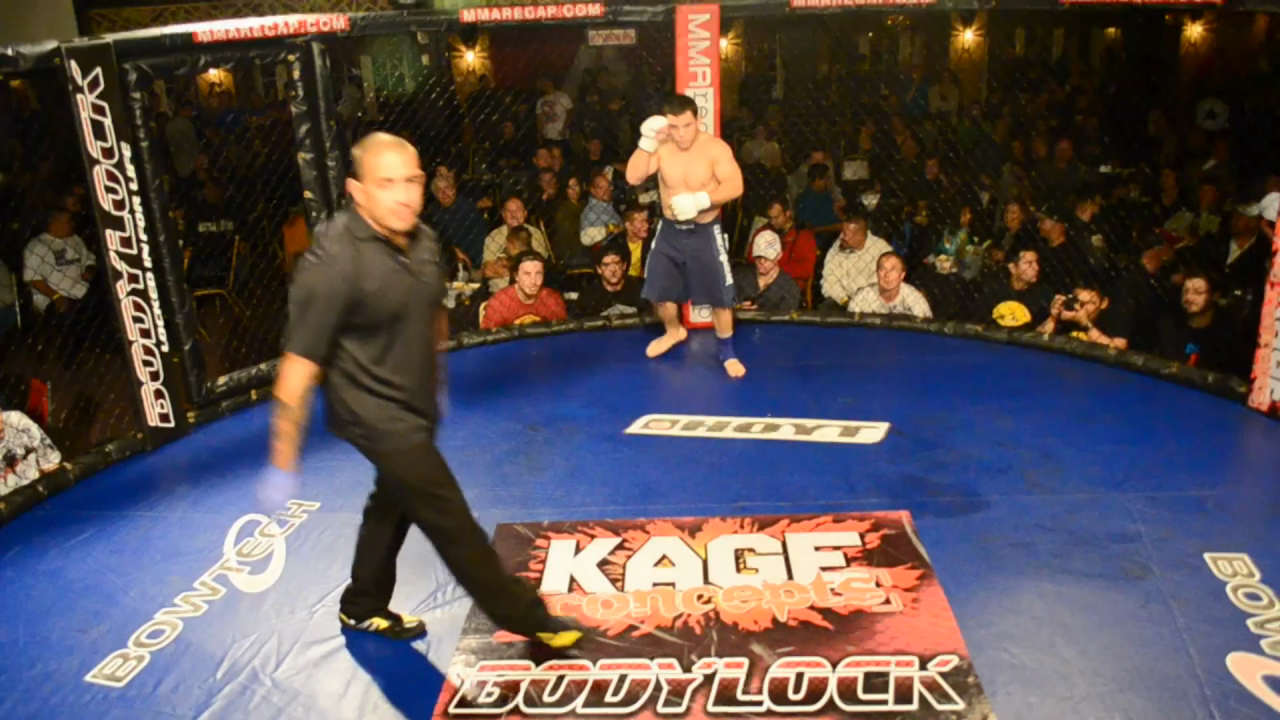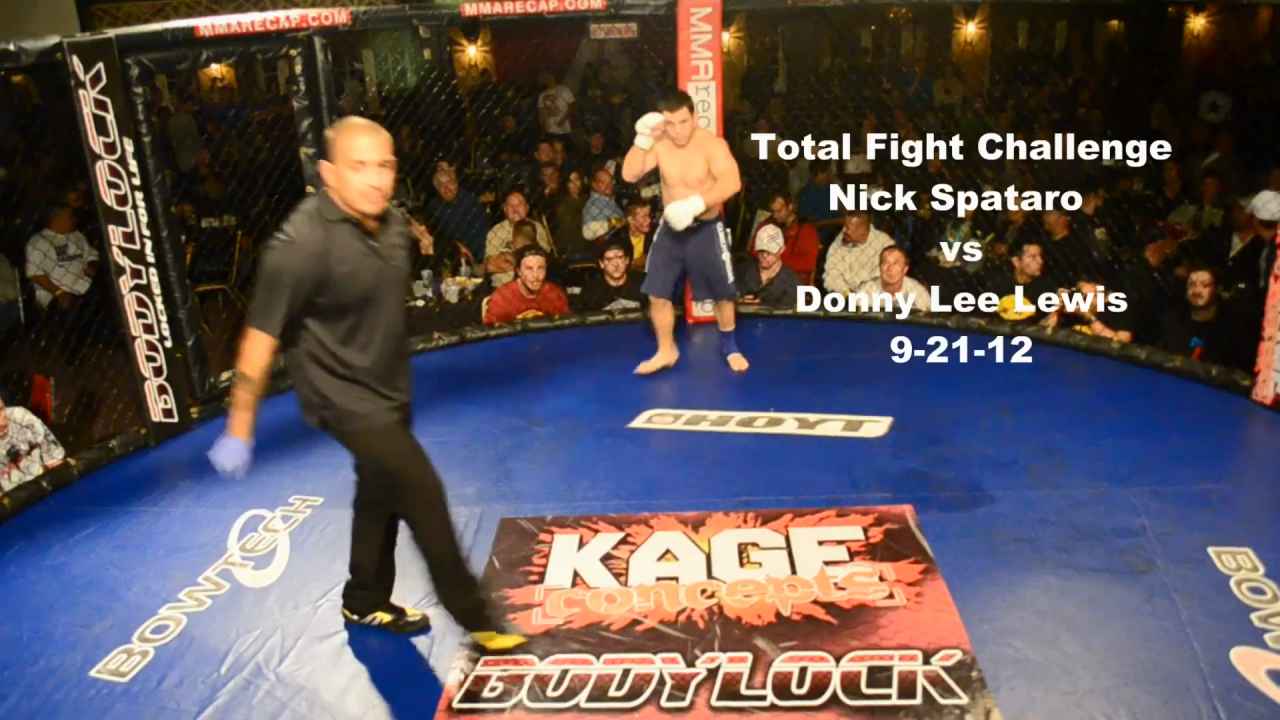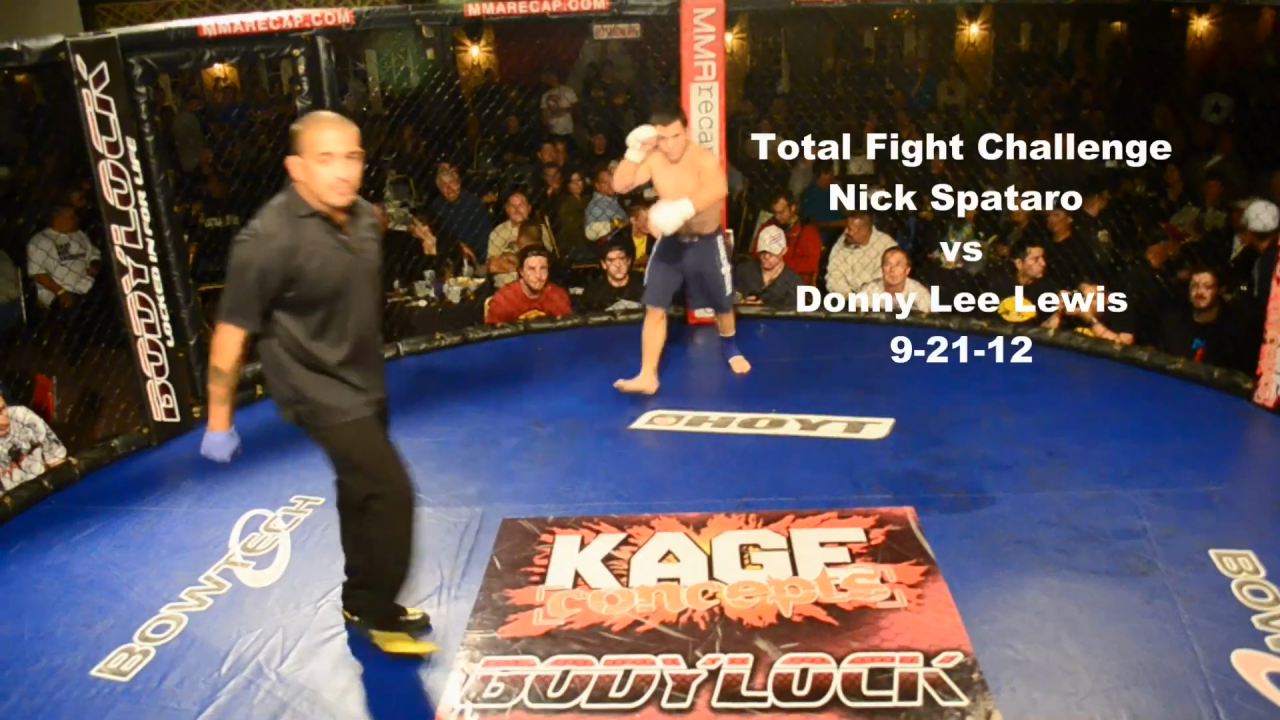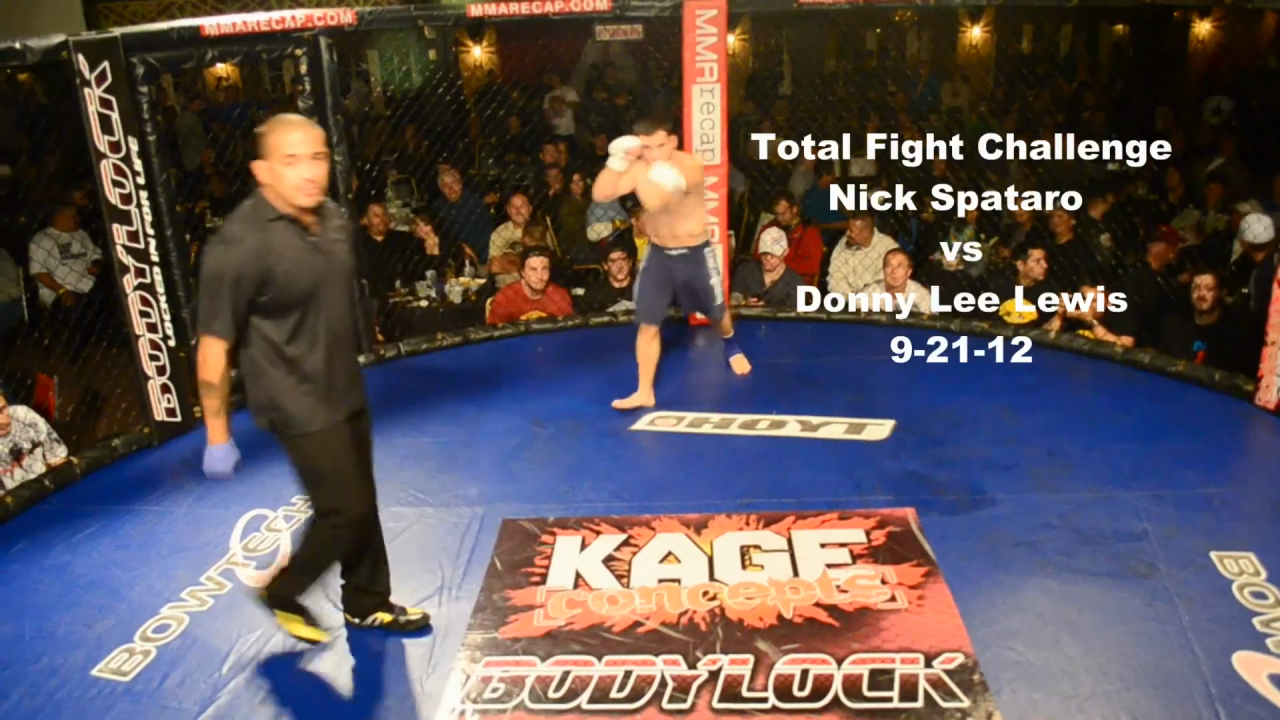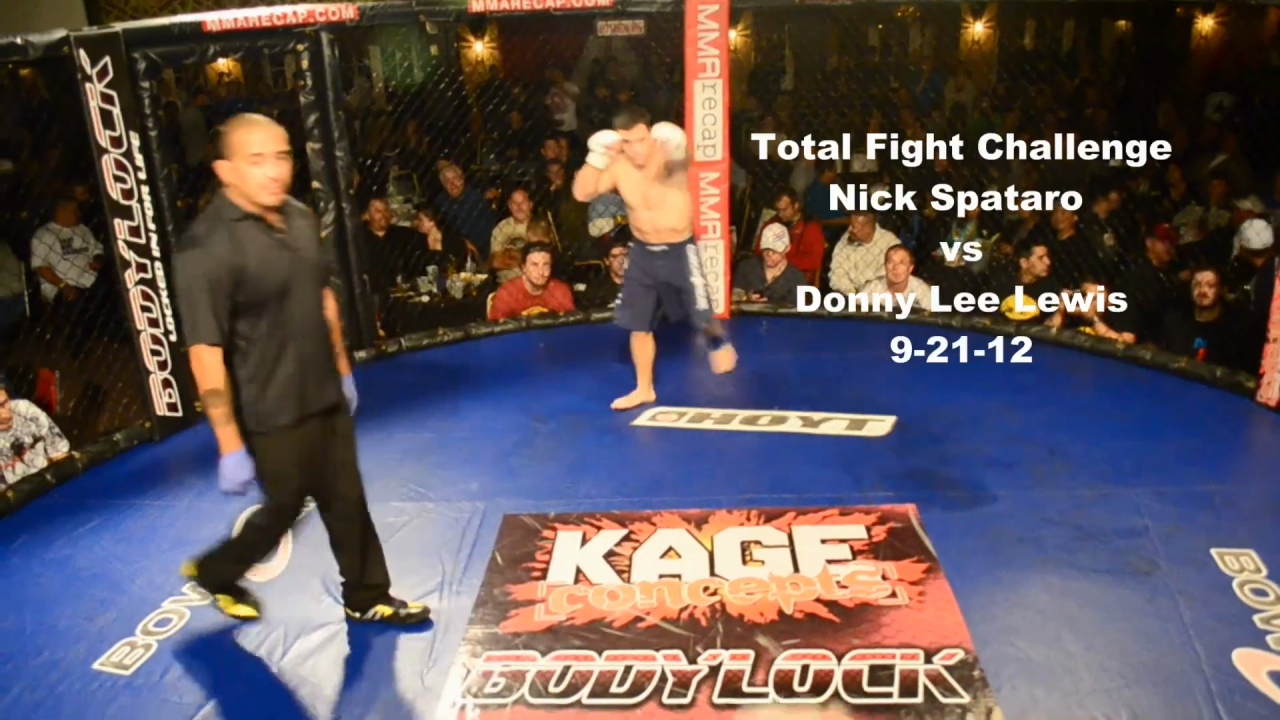
dt=0.1s
person 1, frame 1
left shoulder: (420, 240)
right shoulder: (332, 265)
right elbow: (299, 368)
left wrist: (430, 375)
right wrist: (282, 466)
left hip: (410, 404)
right hip: (377, 415)
left knee: (394, 505)
right knee: (453, 520)
left ankle: (362, 608)
right ankle: (530, 621)
person 1, frame 2
left shoulder: (395, 223)
right shoulder: (300, 245)
right elbow: (259, 342)
right wrist: (240, 434)
left hip: (389, 390)
right hip: (349, 399)
left knee: (379, 498)
right knee: (424, 498)
left ankle: (366, 602)
right ankle: (472, 613)
person 1, frame 3
left shoulder: (363, 217)
right shoulder: (267, 241)
right elbow: (230, 337)
right wrist: (219, 421)
left hip: (362, 384)
right hip: (317, 393)
left knee: (364, 496)
right knee: (392, 494)
left ankle: (364, 604)
right ankle: (378, 612)
person 1, frame 4
left shoulder: (331, 219)
right shoulder: (241, 245)
right elbow: (214, 349)
right wrist: (219, 436)
left hip: (343, 390)
right hip: (298, 403)
left knee: (355, 499)
right knee: (344, 509)
left ankle: (369, 603)
right ankle: (284, 594)
person 1, frame 5
left shoulder: (299, 216)
right shoulder: (208, 249)
right elbow: (206, 358)
left wrist: (342, 369)
right wrist: (231, 447)
left hip: (318, 390)
right hip: (263, 403)
left knee: (345, 495)
right knee: (284, 504)
left ankle: (368, 598)
right ankle: (218, 575)
person 2, frame 1
left shoulder: (715, 148)
right shoulder: (661, 148)
left elbow: (736, 186)
right elbow: (633, 177)
left wrist: (701, 200)
right wrist: (647, 141)
left hip: (705, 231)
right hip: (670, 230)
left knee: (721, 298)
right knee: (660, 296)
left ankle: (727, 352)
right ankle: (674, 330)
person 2, frame 2
left shoulder: (712, 144)
right shoulder: (659, 144)
left elbow: (731, 183)
right elbow: (629, 175)
left wrist: (696, 202)
right wrist: (643, 139)
left hip: (707, 229)
right hip: (672, 228)
left knee: (723, 294)
right knee: (657, 294)
left ankle: (729, 346)
right ankle: (666, 350)
person 2, frame 3
left shoulder: (705, 158)
right shoulder: (653, 159)
left elbow: (718, 189)
right elbow: (620, 185)
left wrist: (685, 207)
right wrist: (634, 151)
left hip: (707, 242)
right hip: (670, 242)
left knee: (723, 304)
right knee: (654, 308)
left ankle: (731, 348)
right ankle: (648, 377)
person 2, frame 4
left shoulder: (686, 164)
right shoulder: (637, 169)
left elbow: (691, 178)
right elbow: (601, 195)
left wrist: (674, 180)
right wrist: (617, 161)
left hip: (695, 254)
right hip: (659, 255)
left knee: (716, 311)
right knee: (648, 325)
left ankle: (732, 346)
right ankle: (645, 391)
person 2, frame 5
left shoulder: (669, 156)
right shoulder: (617, 166)
left elbow: (674, 155)
right elbow: (582, 193)
left wrist: (673, 148)
right wrist: (596, 157)
left hip: (680, 251)
right hip: (642, 252)
left knee: (701, 317)
right knee: (639, 326)
left ankle: (719, 340)
right ankle: (644, 388)
